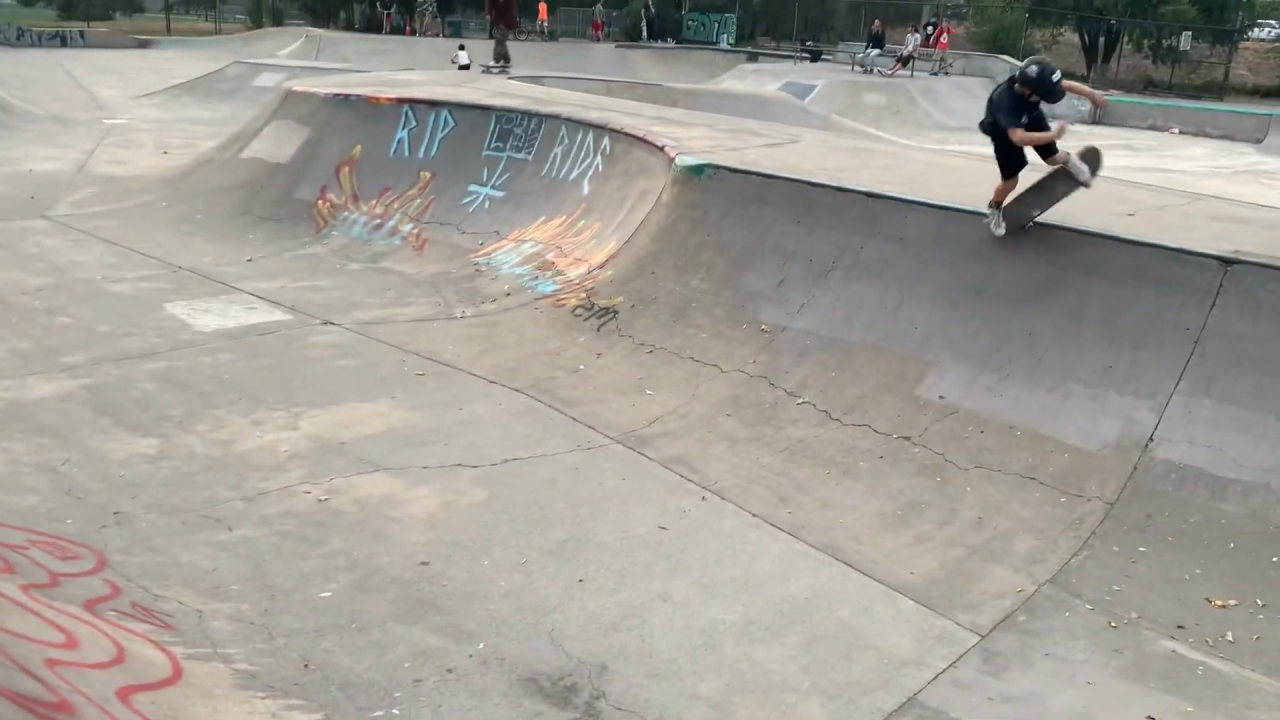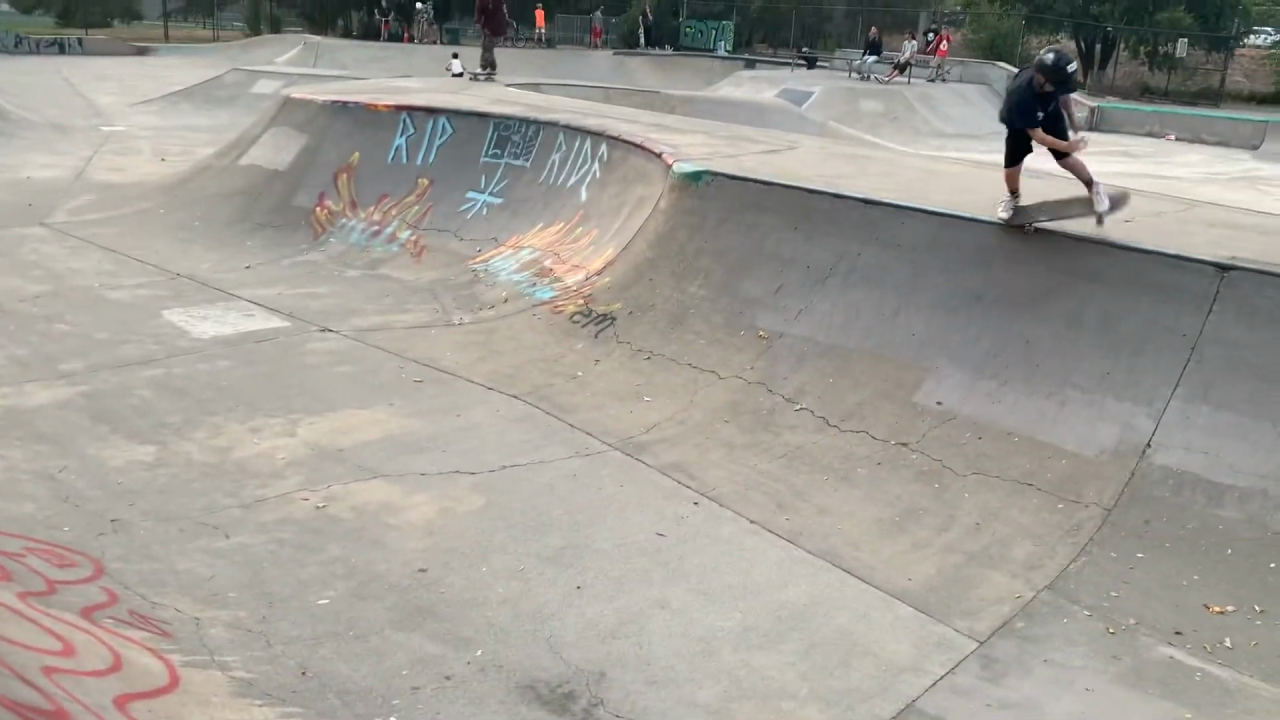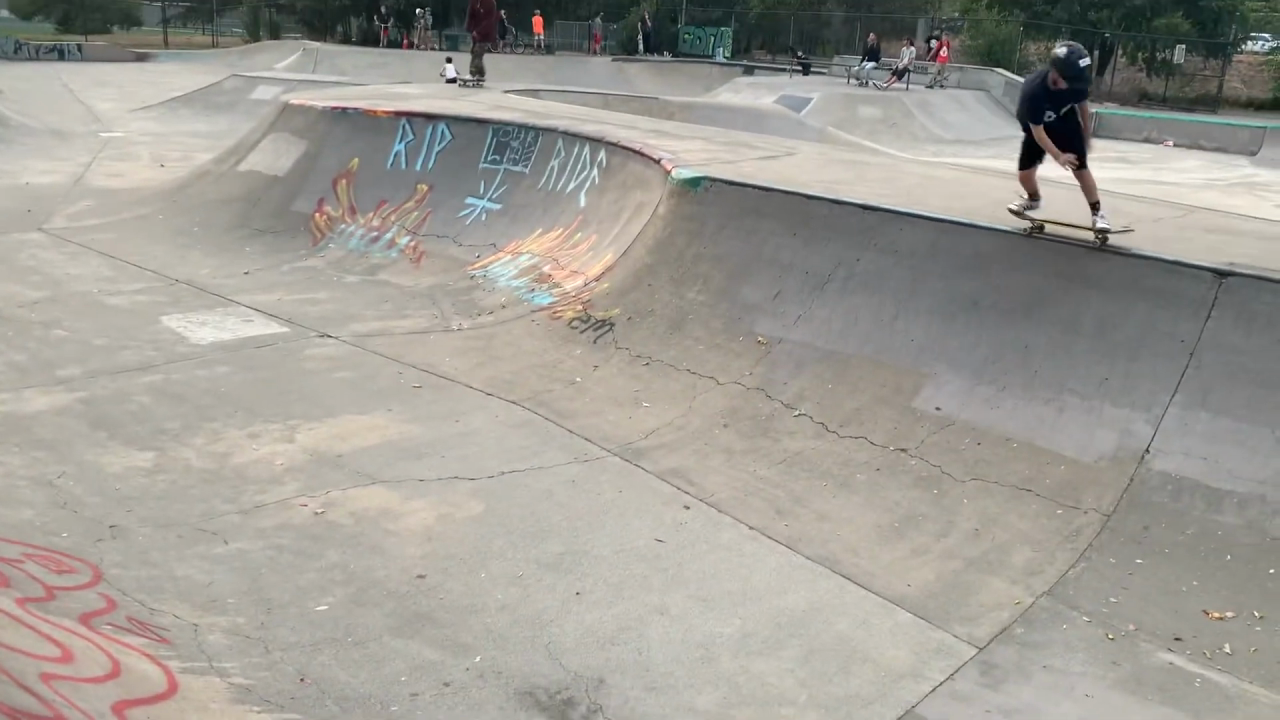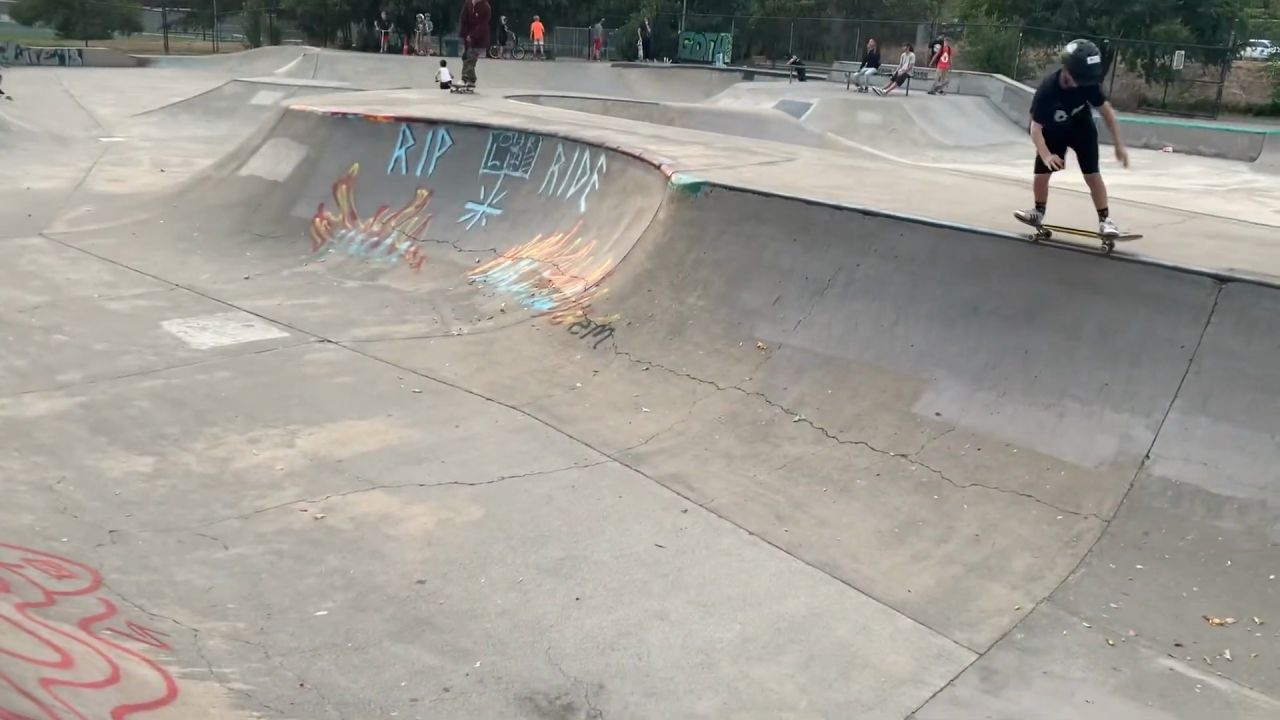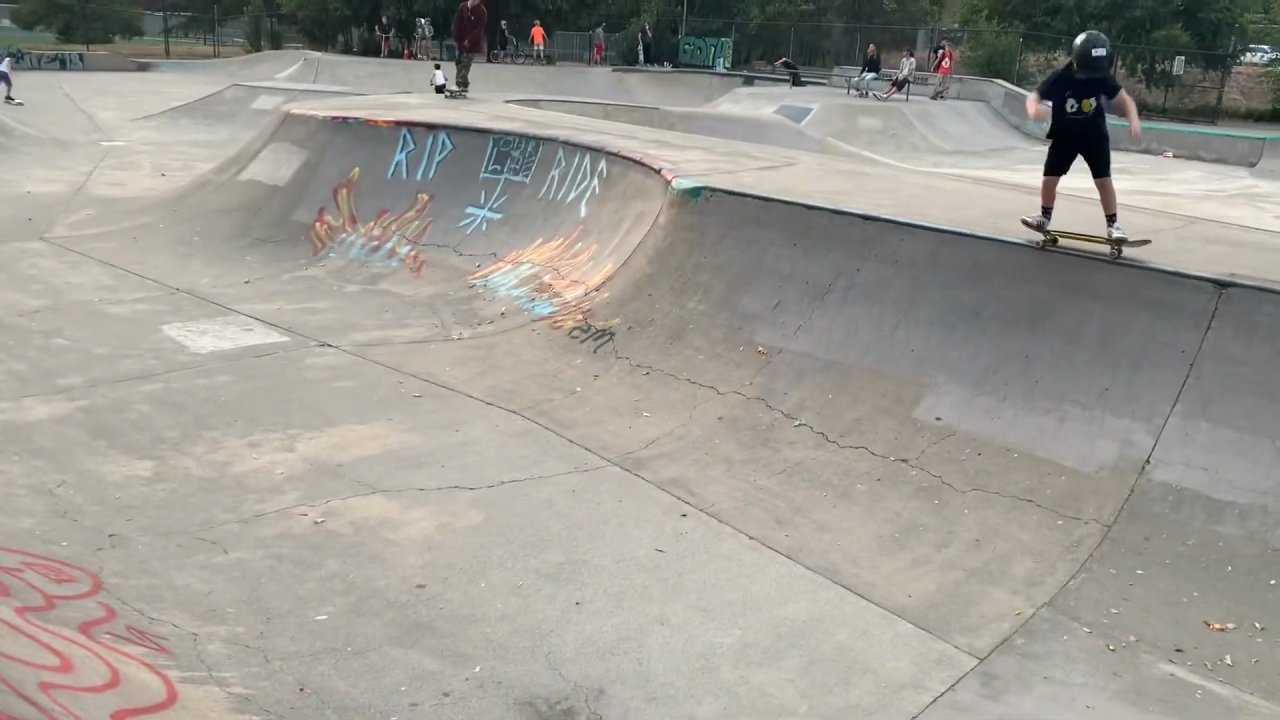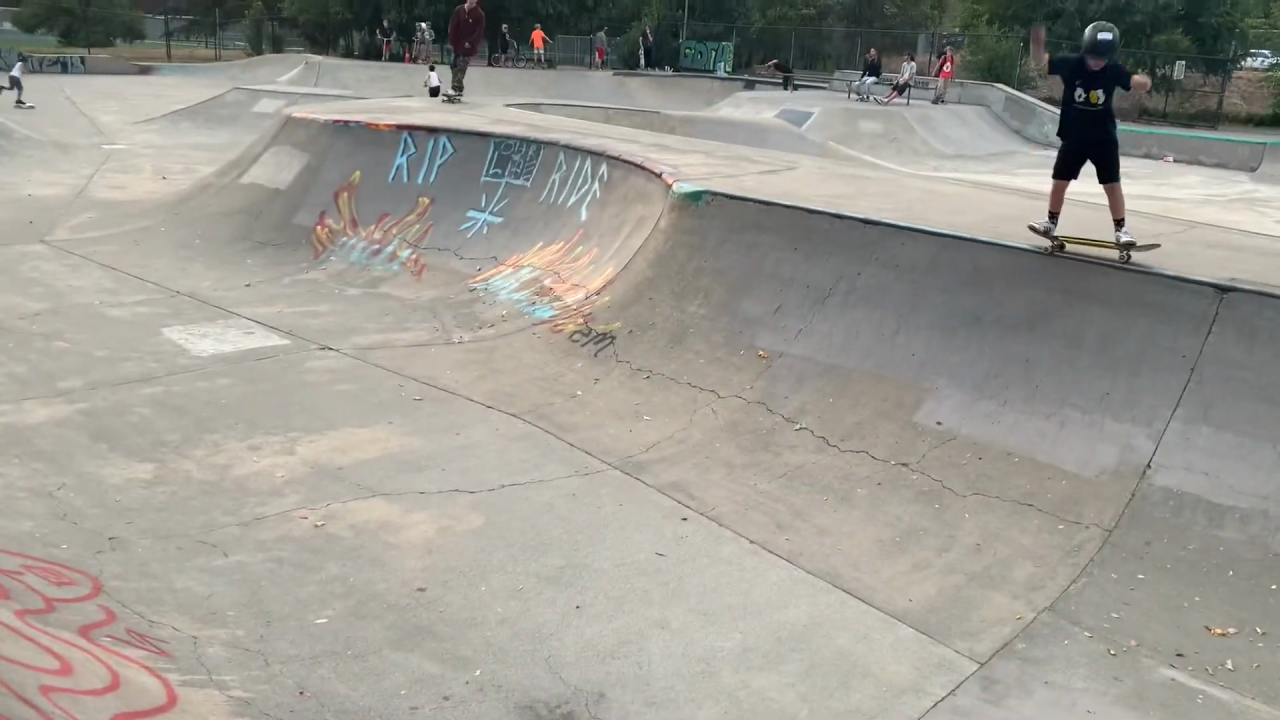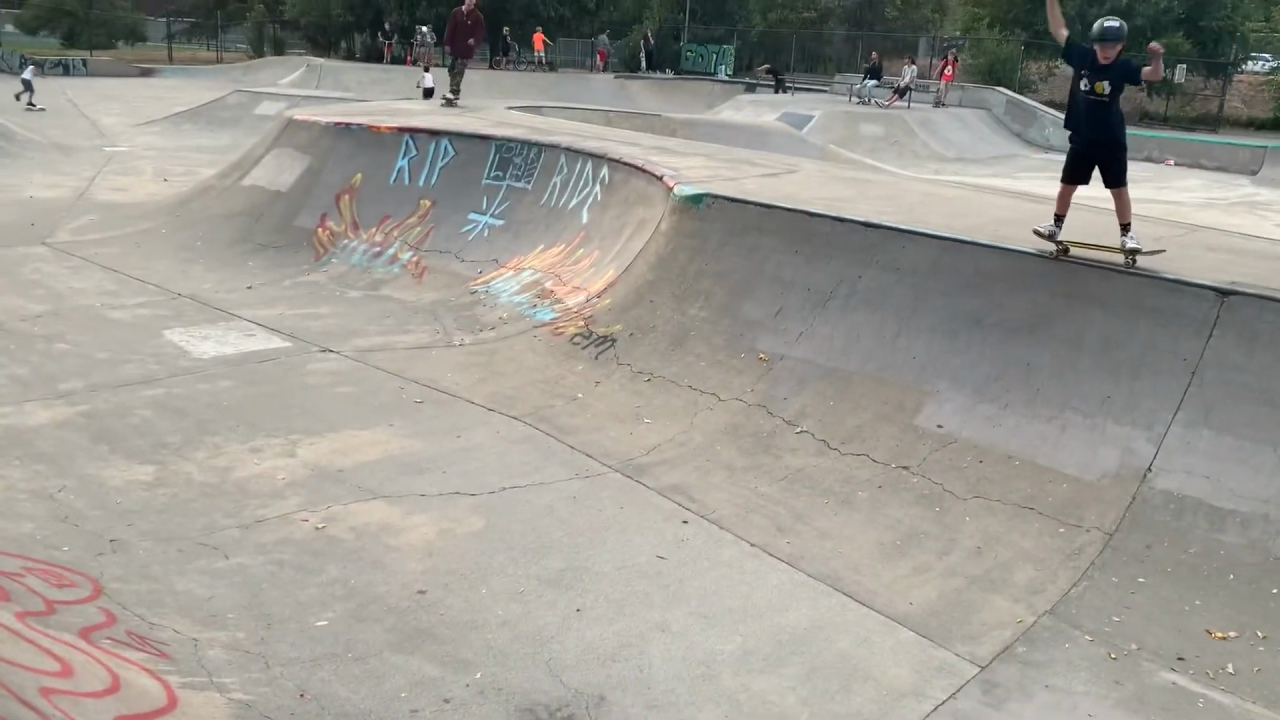
dt=0.1s
person 1, frame 1
left shoulder: (1037, 86)
right shoulder: (1005, 100)
left elbow: (1065, 84)
right elbow: (1017, 137)
left wrist: (1091, 94)
right wrist: (1052, 134)
left hip: (1032, 121)
right hip: (1005, 135)
left knee: (1053, 158)
right knee: (1010, 180)
left ankle: (1068, 159)
right ankle: (995, 208)
person 1, frame 2
left shoulder: (1053, 78)
right shoulder: (1021, 94)
left elbow: (1063, 96)
right elbow: (1037, 135)
left wrist: (1071, 118)
right wrist: (1065, 146)
left hip: (1049, 116)
right hip: (1019, 125)
left knee: (1065, 160)
right knee: (1012, 167)
left ankle: (1093, 187)
right ankle: (1013, 197)
person 1, frame 3
left shoulder: (1076, 82)
right shoulder: (1034, 91)
left elbow: (1083, 106)
right elbow: (1037, 130)
left wrist: (1086, 134)
right wrist: (1057, 155)
left hip: (1067, 125)
right hip: (1039, 129)
left knee: (1081, 170)
right knee: (1025, 171)
left ankle: (1097, 213)
right ankle: (1033, 199)
person 1, frame 4
left shoulder: (1089, 84)
right shoulder: (1047, 90)
left elbow: (1107, 111)
right elbow: (1036, 128)
left wrist: (1118, 144)
right wrist: (1045, 154)
left hip: (1083, 130)
right hip: (1053, 133)
left knee: (1092, 174)
right knee: (1040, 176)
left ankle: (1105, 219)
right ankle: (1039, 212)
person 1, frame 5
left shoulder: (1102, 76)
right shoulder: (1059, 78)
left elbow: (1123, 99)
right elbow: (1034, 98)
left wrist: (1134, 121)
right wrist: (1034, 111)
left hip: (1094, 134)
right hip: (1064, 134)
left knee: (1103, 180)
right knee: (1049, 178)
left ankle: (1113, 225)
right ankle: (1045, 217)
person 1, frame 6
left shoulder: (1114, 70)
right shoulder: (1070, 64)
left elbow: (1137, 84)
right elbow: (1040, 60)
left wrist: (1143, 82)
right wrist: (1038, 42)
left hip: (1104, 139)
right hip: (1073, 137)
left knee: (1112, 184)
right knee: (1059, 182)
left ankle: (1120, 229)
right ankle: (1051, 223)
person 1, frame 7
left shoulder: (1124, 67)
right shoulder: (1081, 56)
left elbow: (1155, 75)
right elbow: (1058, 30)
left wrist: (1157, 58)
left hip: (1112, 140)
right hip: (1081, 139)
left knee: (1118, 189)
right knee: (1067, 186)
left ankle: (1126, 234)
right ankle: (1056, 226)
